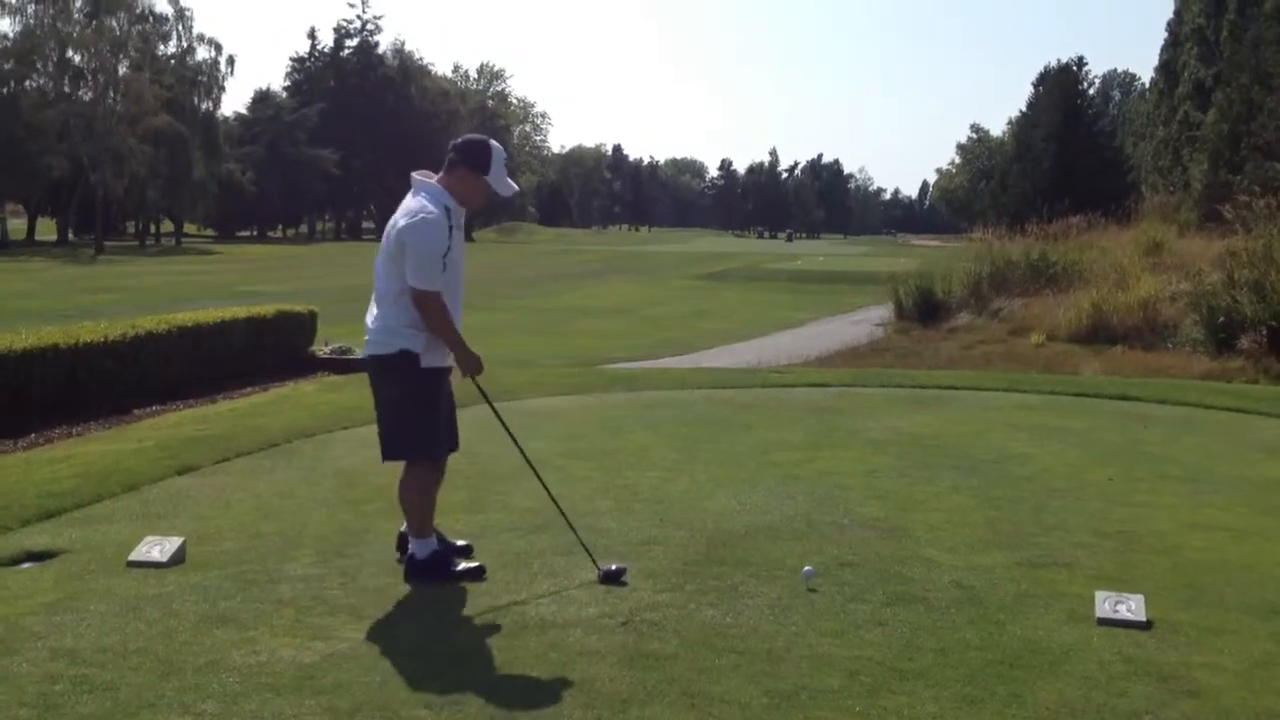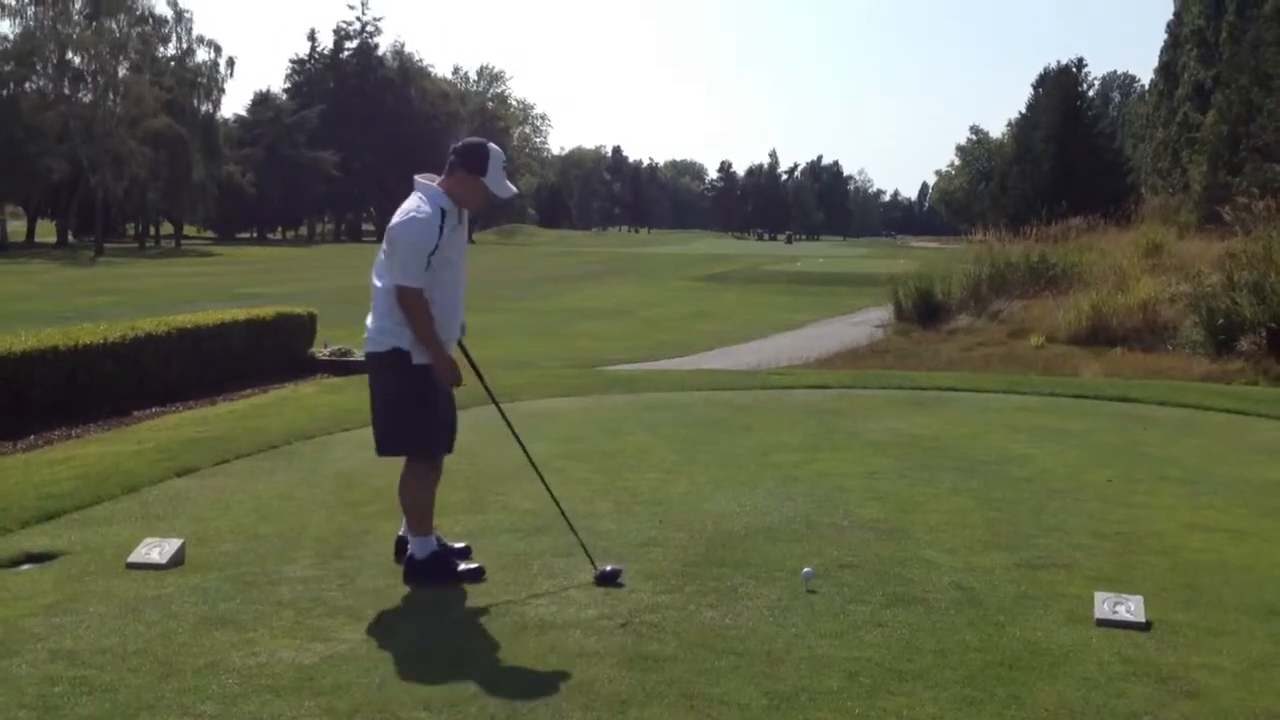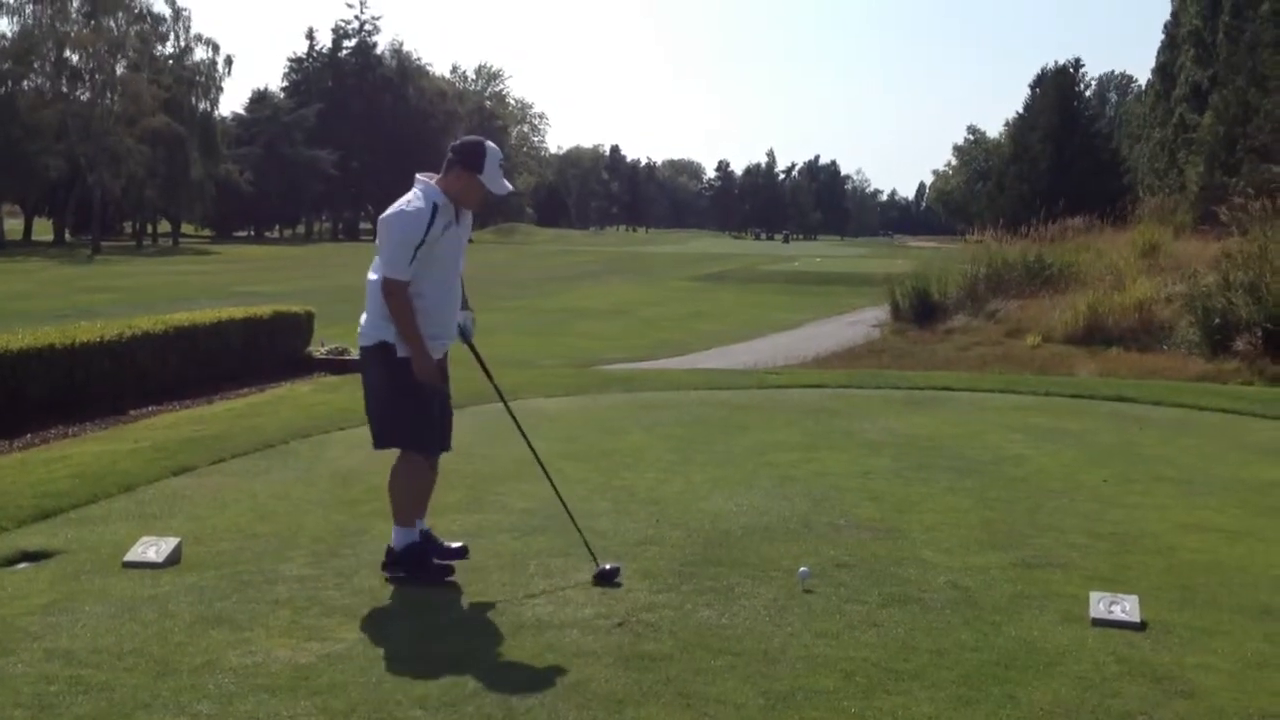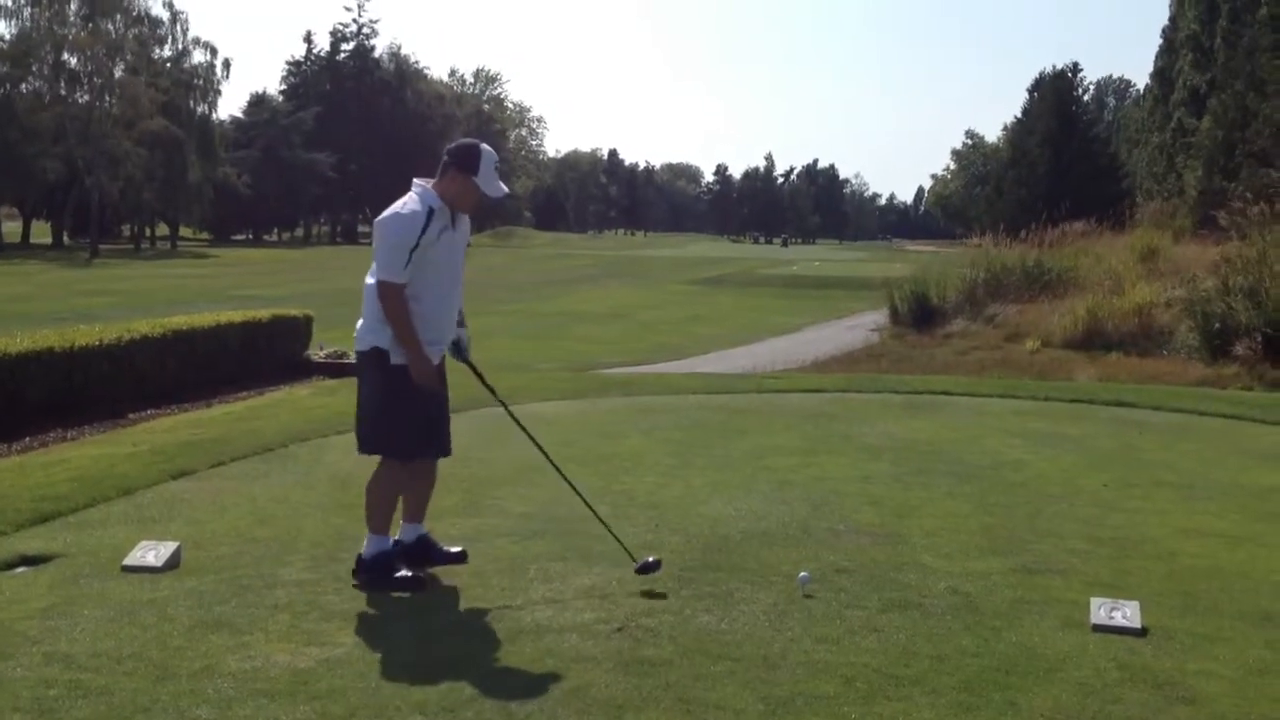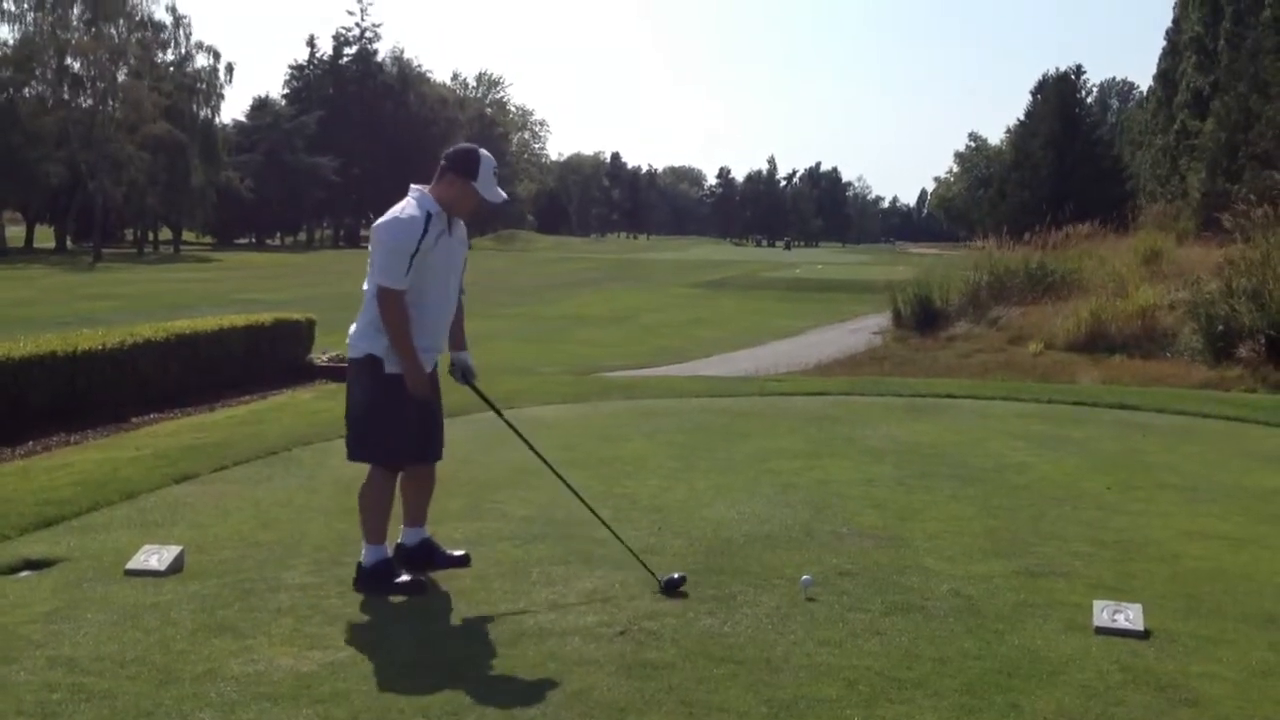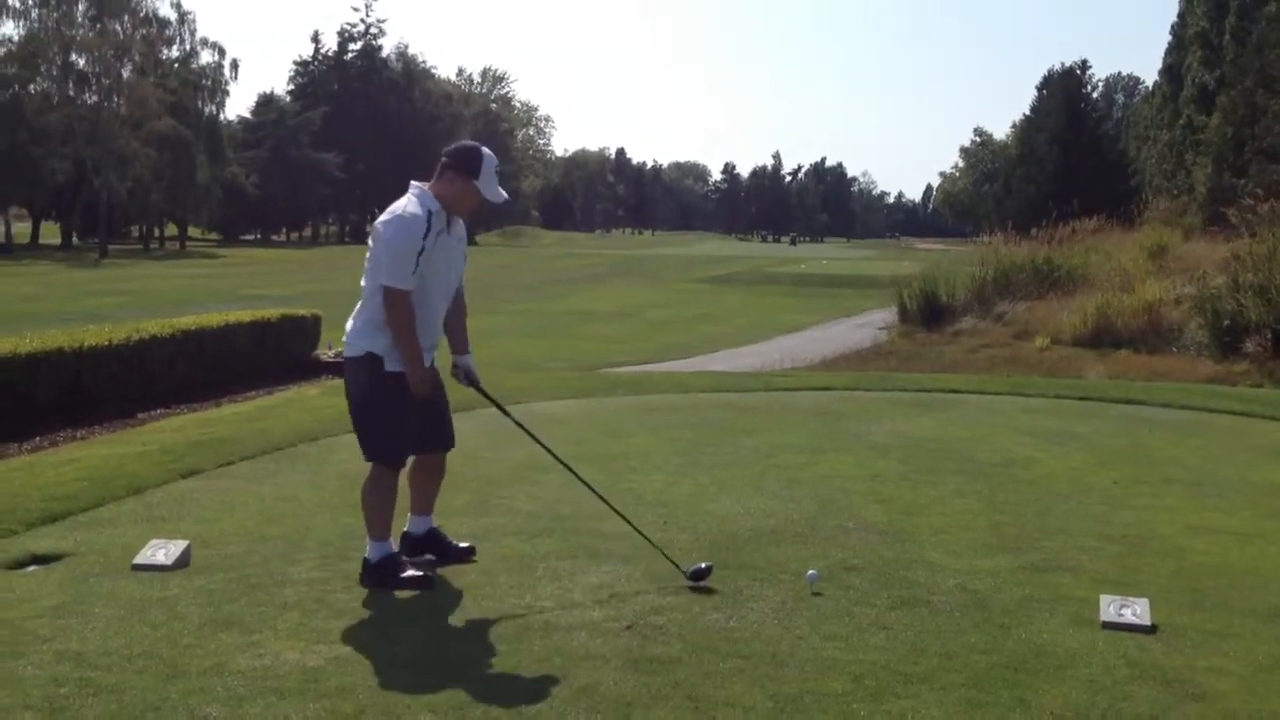
dt=0.2s
person 1, frame 1
left shoulder: (439, 207)
right shoulder: (429, 220)
right elbow: (426, 300)
left wrist: (452, 351)
right wrist: (464, 352)
left hip: (418, 351)
right hip: (405, 353)
left knee: (434, 451)
right knee: (423, 456)
left ankle: (419, 534)
right ankle: (423, 556)
person 1, frame 2
left shoulder: (452, 212)
right shoulder: (421, 220)
right elbow: (409, 297)
left wrist: (454, 324)
right wrist: (442, 357)
left hip: (424, 352)
right hip: (403, 352)
left knee: (433, 452)
right knee: (421, 454)
left ankle: (416, 537)
right ankle: (422, 556)
person 1, frame 3
left shoulder: (459, 213)
right shoulder: (411, 216)
right elbow: (394, 290)
left wrist: (463, 310)
right wrist: (418, 354)
left hip: (429, 348)
right hip: (396, 349)
left knee: (430, 448)
right knee: (414, 448)
left ankle: (415, 534)
right ankle: (403, 548)
person 1, frame 4
left shoulder: (459, 219)
right shoulder: (406, 219)
right elbow: (390, 294)
left wrist: (457, 327)
right wrist: (414, 357)
left hip: (429, 354)
right hip: (392, 356)
left knee: (427, 453)
right knee: (398, 456)
left ankle: (412, 539)
right ankle: (374, 555)
person 1, frame 5
left shoulder: (455, 227)
right shoulder: (404, 224)
right elbow: (389, 300)
left wrist: (459, 351)
right wrist: (409, 366)
left hip: (422, 362)
right hip: (385, 363)
left knee: (423, 459)
right knee: (387, 464)
left ankle: (414, 543)
right ankle: (373, 563)
person 1, frame 6
left shoulder: (454, 226)
right shoulder: (406, 222)
left elbow: (453, 296)
right elbow: (395, 301)
left wrist: (462, 355)
right wrist: (415, 366)
left hip: (417, 359)
right hip: (381, 358)
left knee: (434, 447)
right knee: (388, 460)
left ankle: (420, 532)
right ankle: (379, 558)
